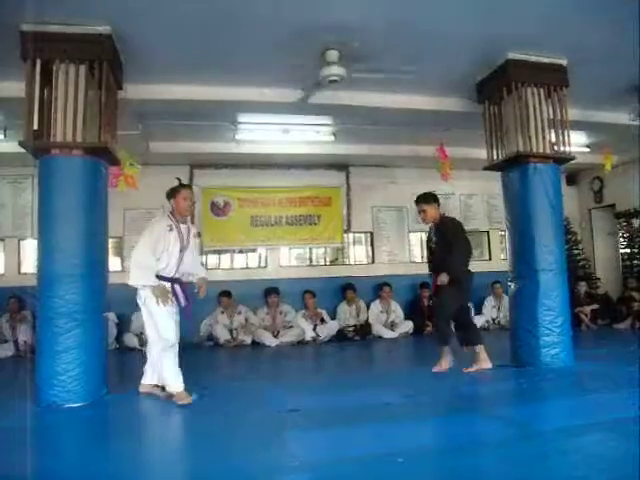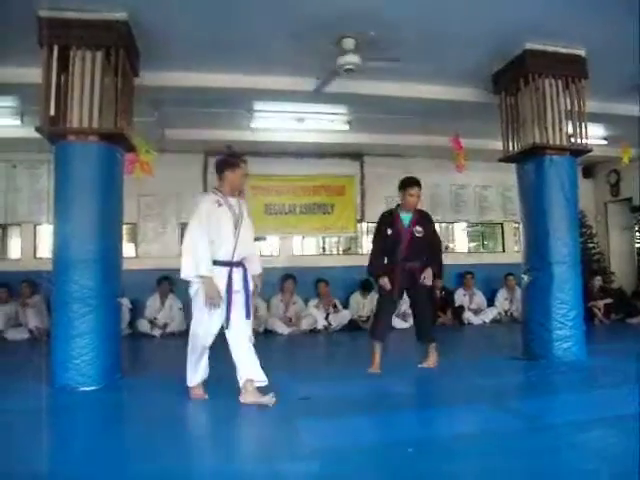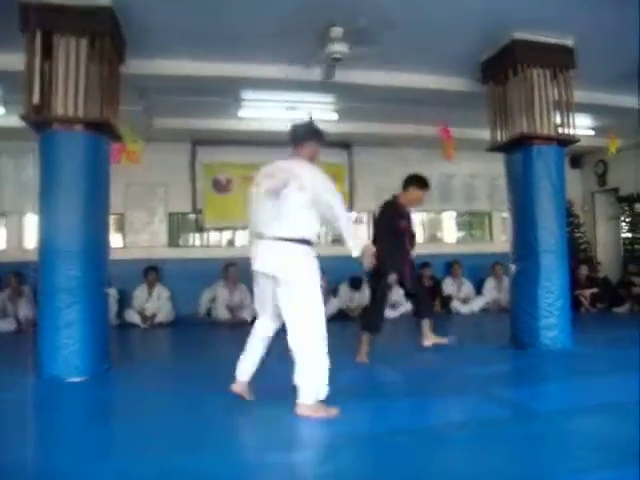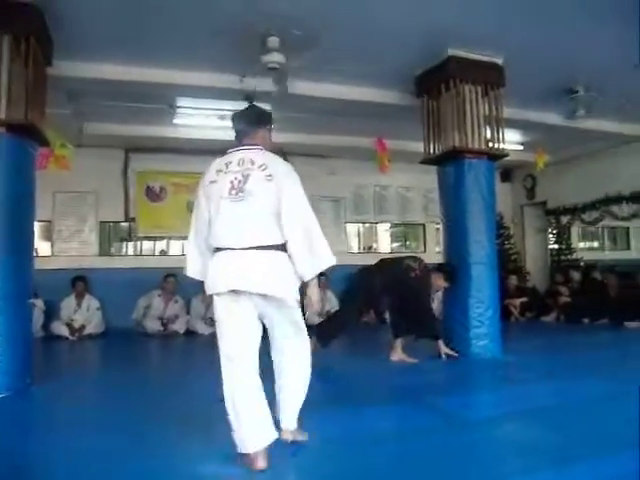
dt=0.7s
person 1, frame 1
left shoulder: (191, 230)
right shoulder: (159, 225)
left elbow: (192, 259)
right elbow: (141, 255)
left wrist: (200, 277)
right wrist: (154, 285)
left hip: (173, 288)
right hip: (154, 288)
left knee: (161, 337)
right knee: (166, 337)
left ankle: (149, 383)
right ankle: (176, 388)
person 1, frame 2
left shoulder: (240, 206)
right shoulder: (208, 203)
right elbow: (196, 243)
left wrist: (255, 272)
right wrist: (207, 280)
left hip: (237, 276)
right hip: (213, 275)
left knee: (241, 331)
right knee: (203, 333)
left ankle: (249, 389)
right ankle: (195, 382)
person 1, frame 3
left shoulder: (265, 173)
right shoulder: (314, 176)
right elbow: (339, 214)
right wrist: (361, 249)
left hip: (266, 253)
right hip: (296, 256)
left knee: (266, 320)
right knee: (309, 328)
left ankle: (243, 379)
right ankle: (309, 400)
person 1, frame 4
left shoulder: (213, 172)
right shoulder: (278, 167)
left elbow: (200, 230)
right elbow: (299, 224)
left wrist: (207, 277)
right wrist: (311, 278)
left hip: (226, 269)
right hip: (272, 267)
left knee: (238, 360)
right knee: (292, 348)
left ankle: (255, 447)
right ankle: (288, 425)
person 2, frame 1
left shoulder: (450, 225)
right shoulder: (433, 231)
left elbow: (461, 252)
left wrist: (448, 273)
right wrist: (438, 277)
left hip: (455, 280)
right hip: (445, 281)
left knee: (441, 315)
right knee: (462, 318)
left ankle: (446, 356)
right ankle: (482, 359)
person 2, frame 2
left shoulder: (424, 219)
right shoulder: (387, 218)
left elbow: (435, 246)
right elbow: (378, 248)
left wrist: (431, 269)
right wrist: (380, 274)
left hip: (418, 274)
right hip: (393, 274)
left knee: (424, 313)
right knee: (383, 314)
left ankle: (432, 354)
right ankle: (376, 360)
person 2, frame 3
left shoulder: (404, 211)
right shoulder: (389, 209)
right elbow: (383, 241)
left wrist: (401, 265)
right wrist: (390, 268)
left hip: (403, 263)
right hip: (387, 265)
right knee: (378, 304)
left ankle: (427, 336)
right ankle: (363, 349)
person 2, frame 4
left shoulder: (422, 271)
right shoulder: (421, 282)
right elbow: (425, 312)
right wrist: (439, 341)
left hip: (378, 283)
right hip: (368, 285)
left knee: (403, 311)
right knee: (347, 315)
left ankle: (397, 351)
